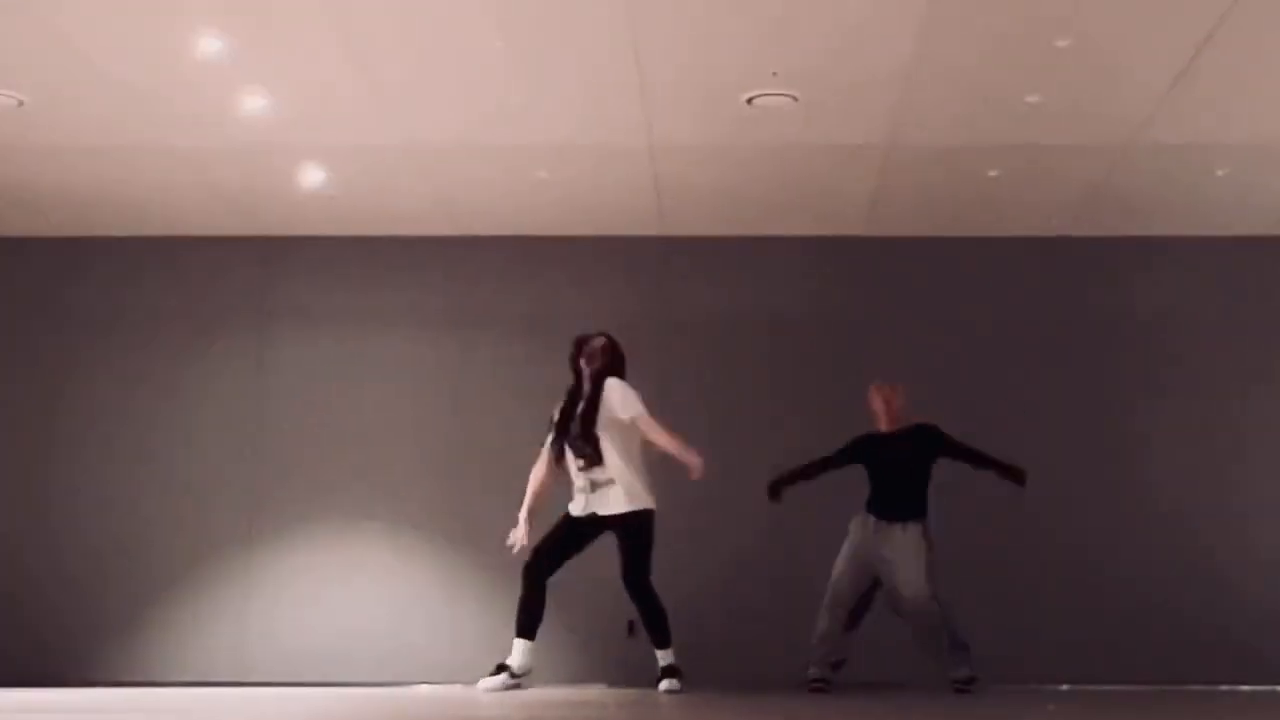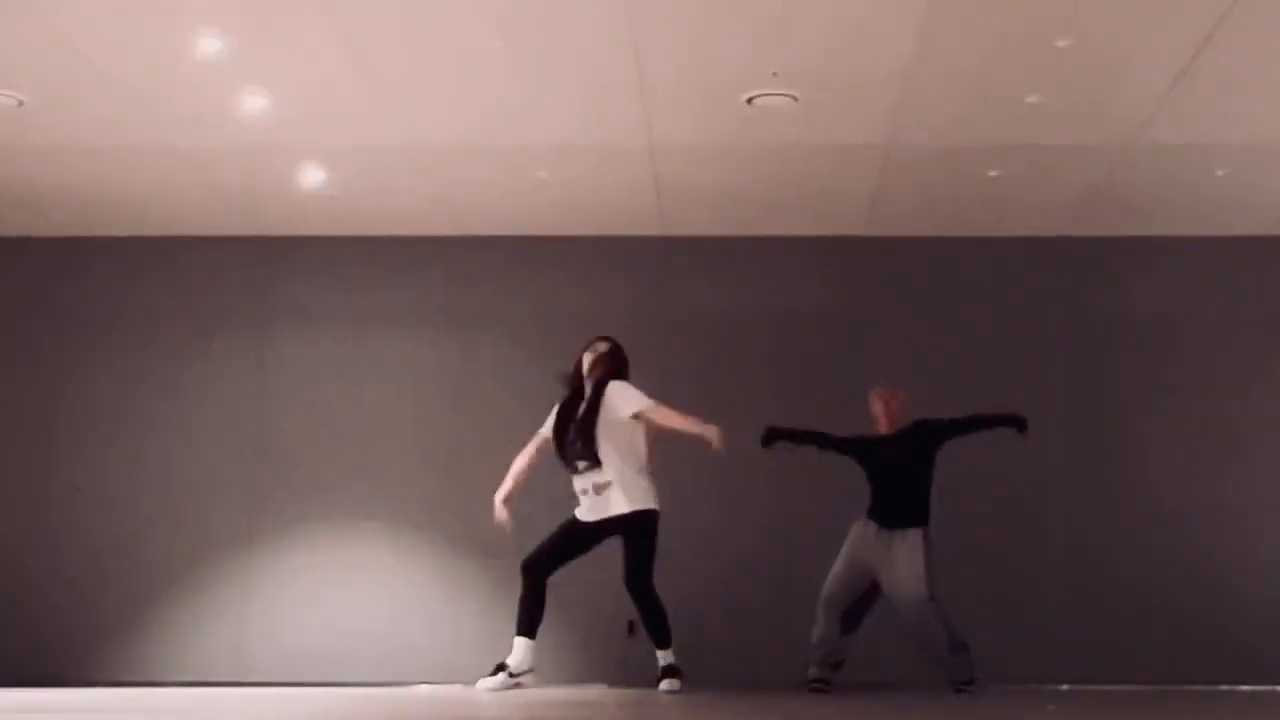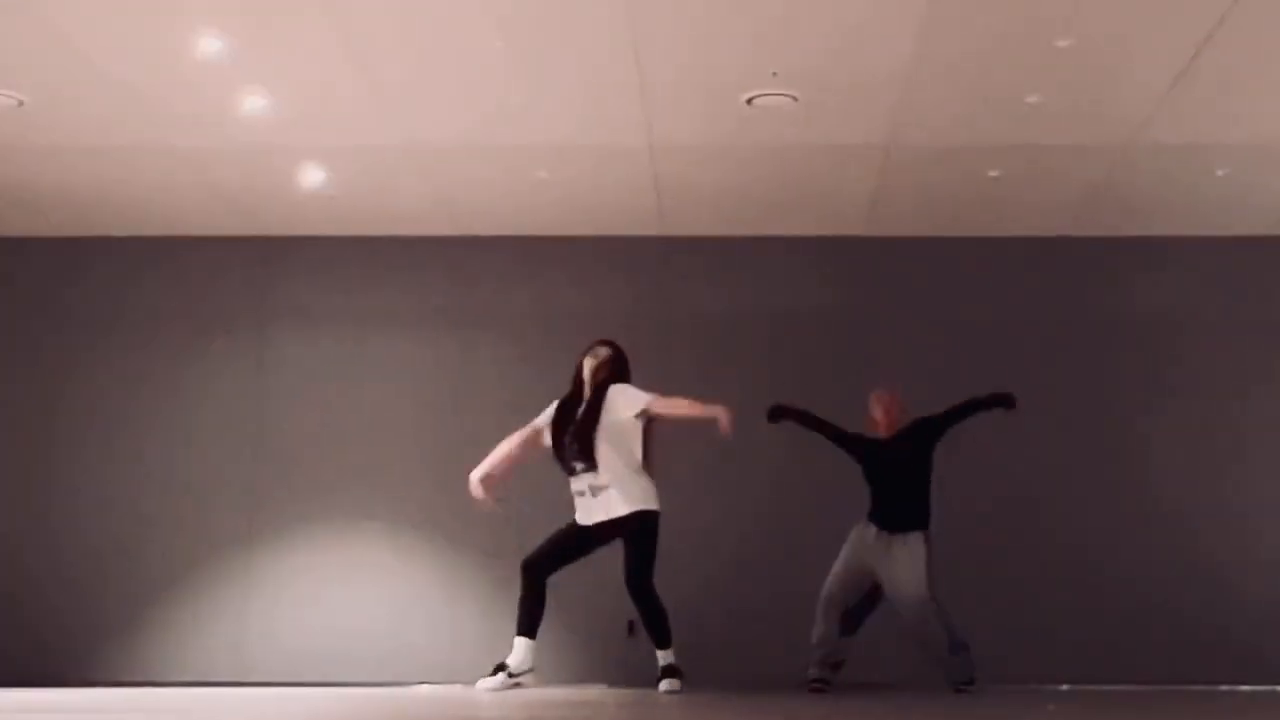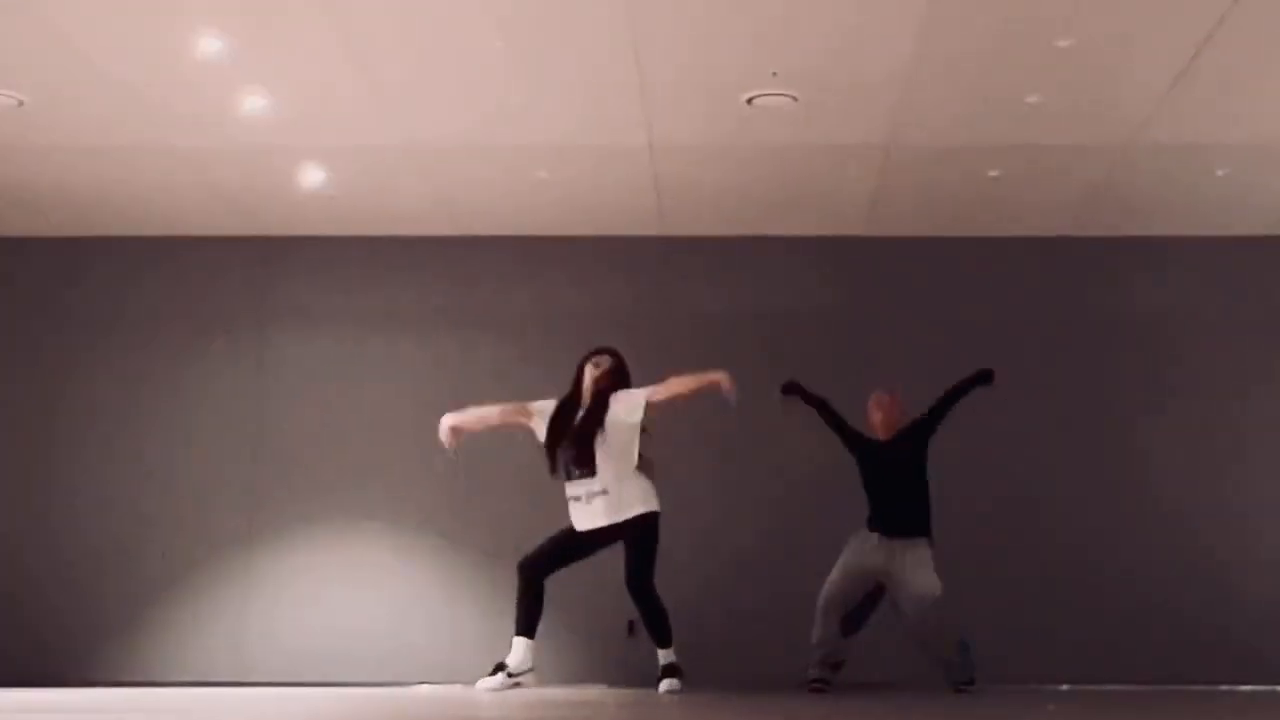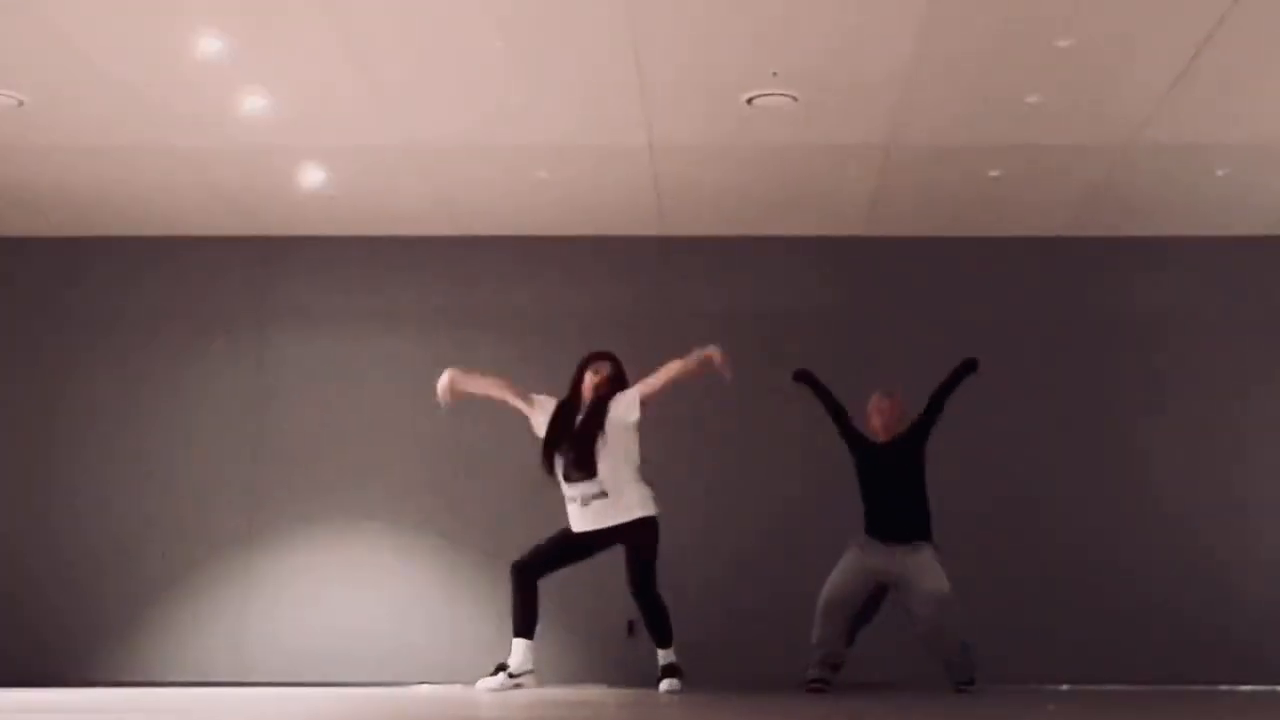
dt=0.1s
person 1, frame 1
left shoulder: (612, 389)
right shoulder: (568, 407)
left elbow: (646, 425)
right elbow: (546, 461)
left wrist: (686, 454)
right wrist: (524, 515)
left hip: (628, 505)
right hip: (584, 509)
left knee: (636, 582)
right knee: (535, 569)
left ankle: (668, 664)
right ankle: (517, 664)
person 1, frame 2
left shoulder: (616, 392)
right shoulder: (566, 408)
left elbow: (656, 412)
right elbow: (534, 449)
left wrist: (704, 429)
right wrist: (503, 492)
left hip: (633, 506)
right hip: (591, 512)
left knee: (638, 584)
right knee: (533, 566)
left ankle: (669, 664)
right ankle: (518, 663)
person 1, frame 3
left shoulder: (619, 397)
right shoulder: (562, 409)
left elbow: (662, 404)
right elbow: (524, 437)
left wrist: (712, 410)
right wrist: (485, 469)
left hip: (634, 509)
right hip: (591, 516)
left knee: (637, 584)
right knee: (533, 567)
left ankle: (668, 664)
right ankle: (518, 664)
person 1, frame 4
left shoulder: (620, 404)
right shoulder: (556, 412)
left elbow: (665, 389)
right elbow: (510, 412)
left wrist: (712, 378)
right wrist: (458, 419)
left hip: (633, 512)
right hip: (588, 520)
left knee: (639, 586)
right knee: (530, 569)
left ankle: (668, 664)
right ankle: (518, 664)
person 1, frame 5
left shoulder: (620, 408)
right shoulder: (554, 412)
left elbow: (660, 377)
right elbow: (509, 391)
left wrist: (703, 356)
right wrist: (459, 378)
left hip: (632, 517)
right hip: (585, 525)
left knee: (643, 588)
right knee: (524, 571)
left ankle: (669, 664)
right ankle: (519, 665)
person 2, frame 1
left shoulder: (923, 435)
right shoulder: (866, 444)
left elbow: (962, 452)
right elbow: (828, 462)
left wrist: (1001, 467)
right wrist: (789, 478)
left hip: (908, 530)
right hip: (869, 526)
left knee: (918, 598)
right knee: (838, 595)
left ankle: (960, 668)
right ankle: (822, 668)
person 2, frame 2
left shoulder: (923, 433)
right shoulder: (866, 445)
left elbow: (963, 425)
right elbow: (826, 442)
left wrist: (1005, 420)
right wrist: (784, 433)
left hip: (909, 535)
right hip: (870, 531)
left knee: (915, 599)
right knee: (833, 596)
left ankle: (959, 668)
right ankle: (821, 669)
person 2, frame 3
left shoulder: (919, 434)
right shoulder: (866, 447)
left elbow: (953, 414)
right elbow: (830, 430)
left wrist: (992, 399)
right wrist: (790, 412)
left hip: (911, 537)
right hip: (871, 534)
left knee: (915, 601)
right knee: (833, 598)
left ankle: (959, 669)
right ankle: (822, 670)
person 2, frame 4
left shoulder: (915, 436)
right shoulder: (864, 447)
left elbow: (943, 404)
right elbow: (831, 417)
left wrist: (977, 379)
right wrist: (800, 391)
left hip: (912, 543)
right hip: (872, 541)
left knee: (924, 599)
right knee: (832, 598)
left ankle: (960, 669)
right ankle: (821, 669)
person 2, frame 5
left shoulder: (912, 443)
right shoulder: (863, 449)
left elbow: (934, 407)
right elbow: (839, 417)
left wrist: (962, 372)
right wrist: (814, 383)
left hip: (915, 549)
right hip: (872, 547)
left knee: (935, 597)
right knee: (832, 600)
left ankle: (961, 670)
right ankle: (821, 670)
